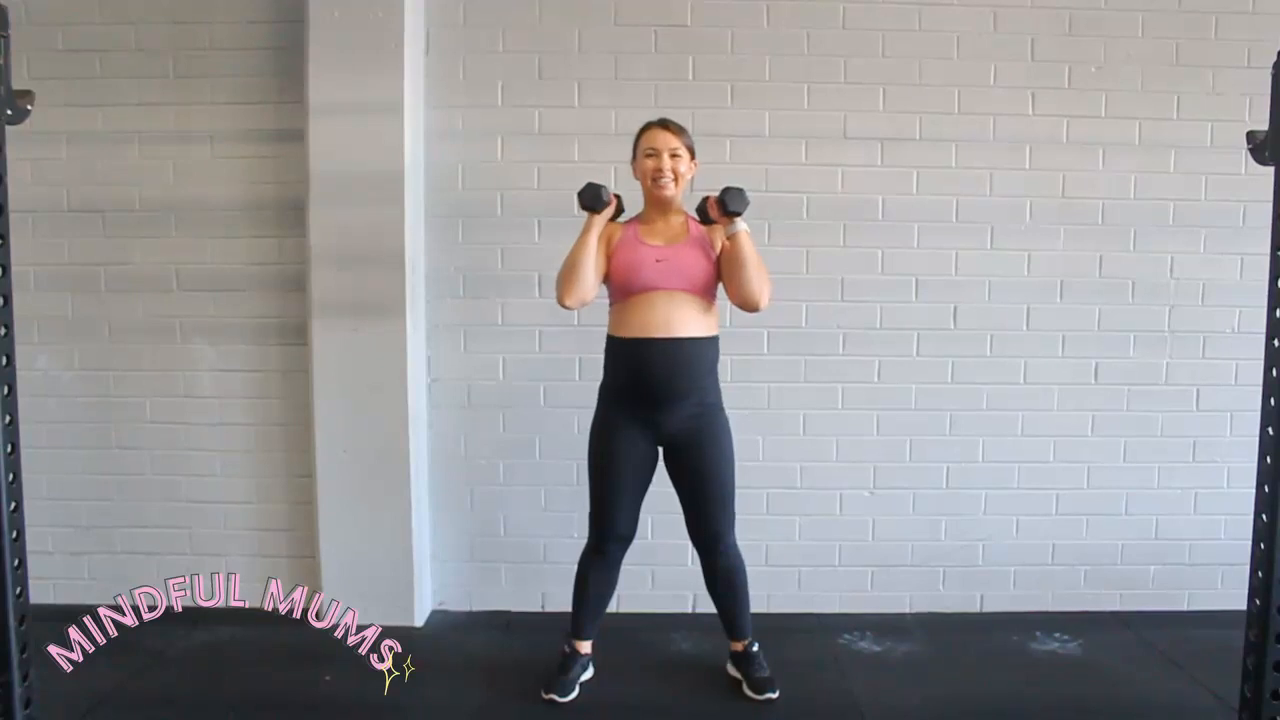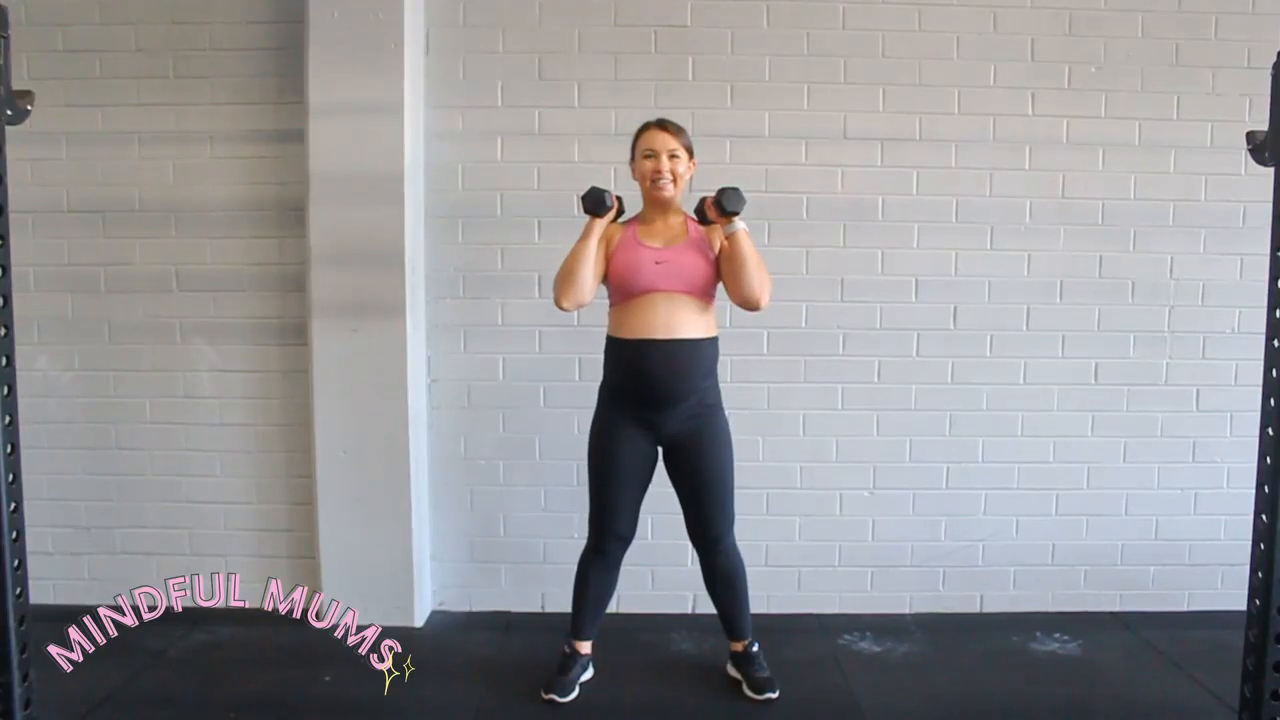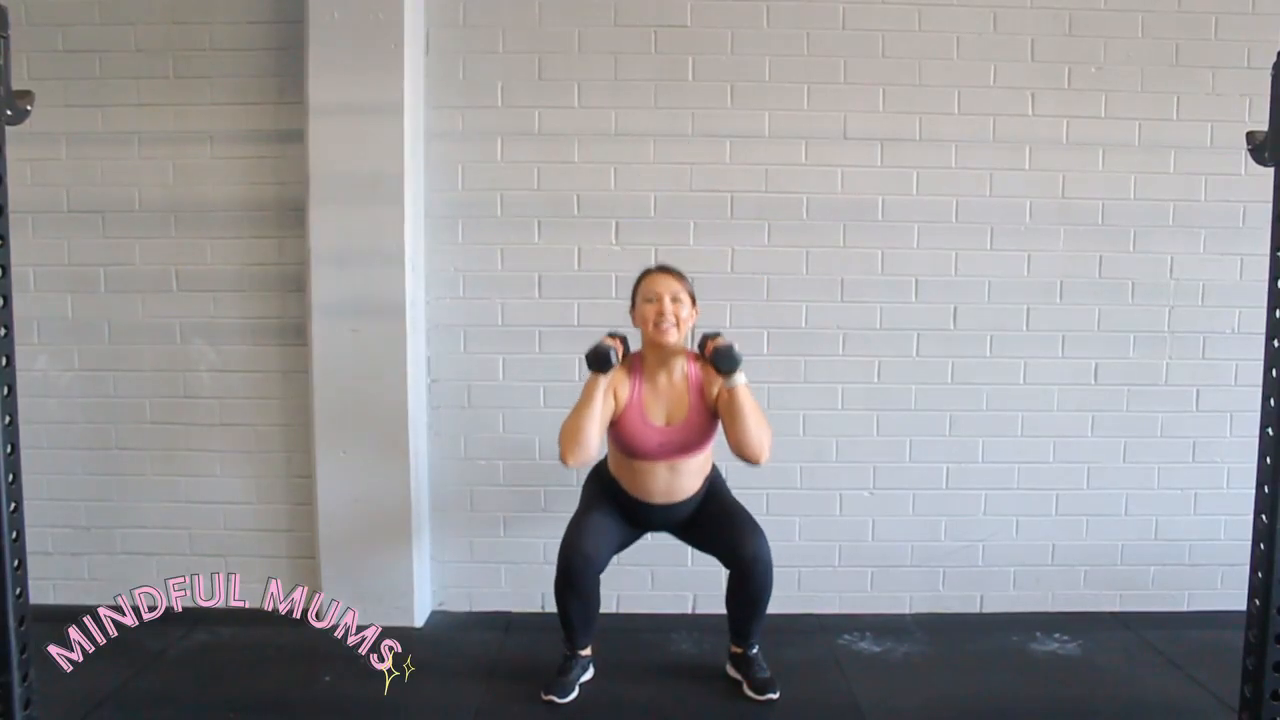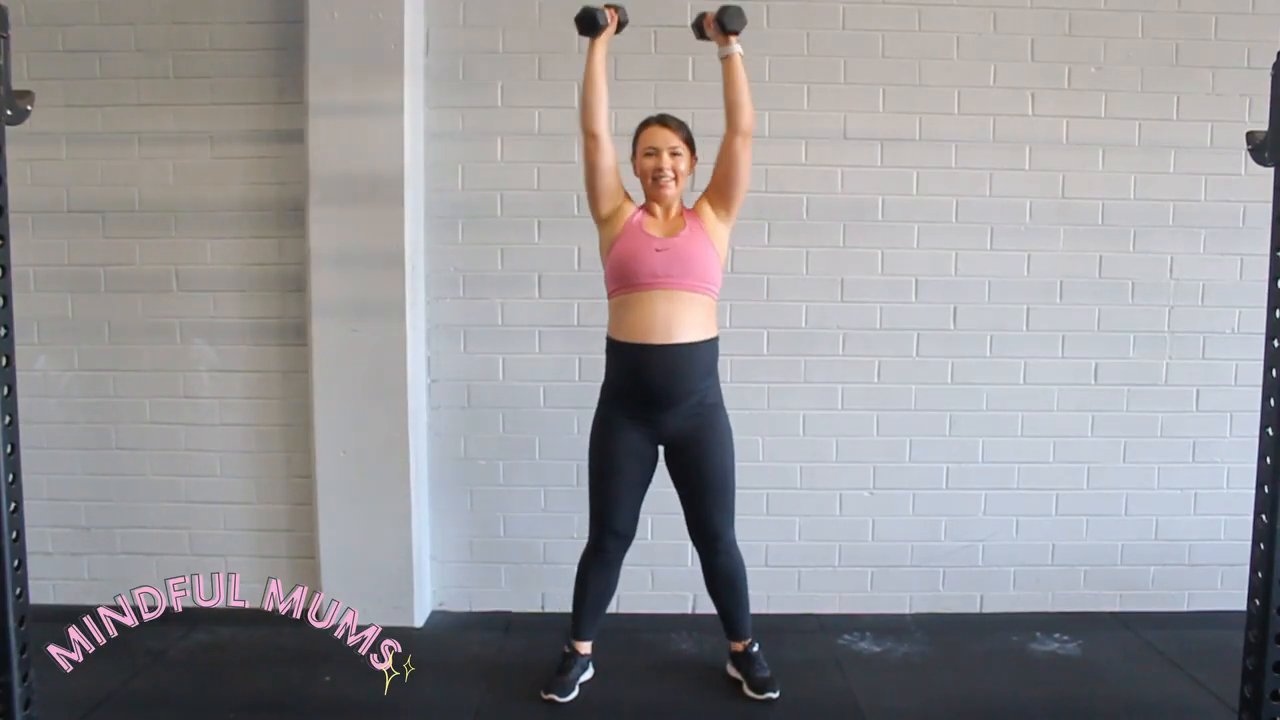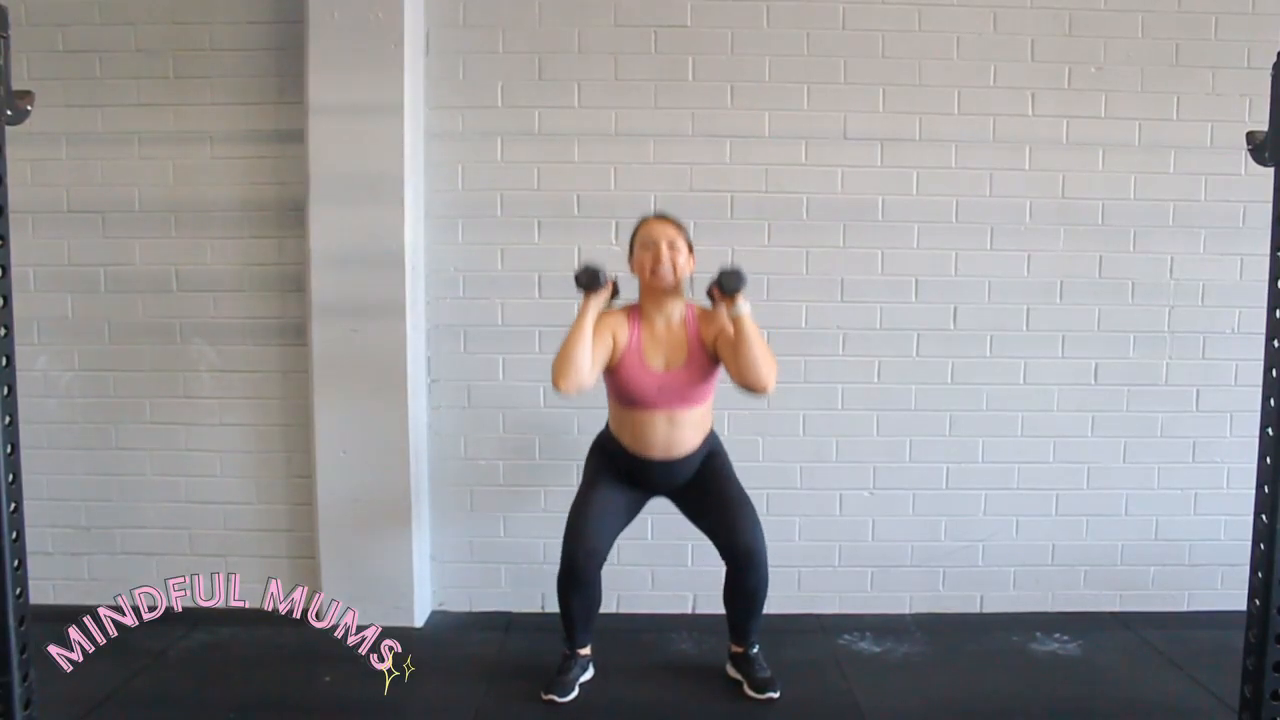
dt=1s
person 1, frame 1
left shoulder: (714, 236)
right shoulder: (615, 235)
left elbow: (755, 298)
right elbow: (571, 297)
left wrist: (736, 226)
right wrist: (593, 223)
left hip: (696, 404)
right hip: (625, 404)
left knee: (716, 538)
right knee: (608, 537)
left ankle: (744, 651)
right ankle: (578, 654)
person 1, frame 2
left shoulder: (712, 235)
right shoulder: (614, 235)
left elbow: (755, 297)
right elbow: (568, 298)
left wrist: (734, 223)
right wrist: (594, 224)
left hip: (696, 402)
right hip: (624, 402)
left knee: (716, 538)
right knee: (608, 537)
left ankle: (744, 652)
right ankle: (578, 654)
person 1, frame 3
left shoulder: (710, 377)
right shoulder: (617, 380)
left elbow: (757, 452)
right elbow: (573, 456)
left wrist: (734, 377)
right wrist: (598, 378)
left hip: (697, 498)
right hip: (618, 498)
left knee: (753, 555)
right knee: (577, 557)
left ankle: (744, 653)
right ankle: (578, 656)
person 1, frame 4
left shoulder: (712, 221)
right shoulder: (618, 219)
left elbow: (740, 130)
right elbow: (595, 132)
left wrist: (728, 50)
right wrist: (600, 45)
left hip: (697, 401)
right hip: (626, 401)
left knee: (716, 538)
right knee: (608, 537)
left ankle: (743, 651)
right ankle: (579, 654)
person 1, frame 5
left shoulder: (712, 324)
right shoulder: (613, 325)
left elbow: (762, 380)
right elbow: (566, 382)
left wrist: (737, 308)
right wrist: (590, 306)
left hip: (697, 464)
right hip: (620, 466)
left knee: (748, 548)
right knee: (580, 553)
left ankle: (744, 653)
right ankle: (578, 655)
